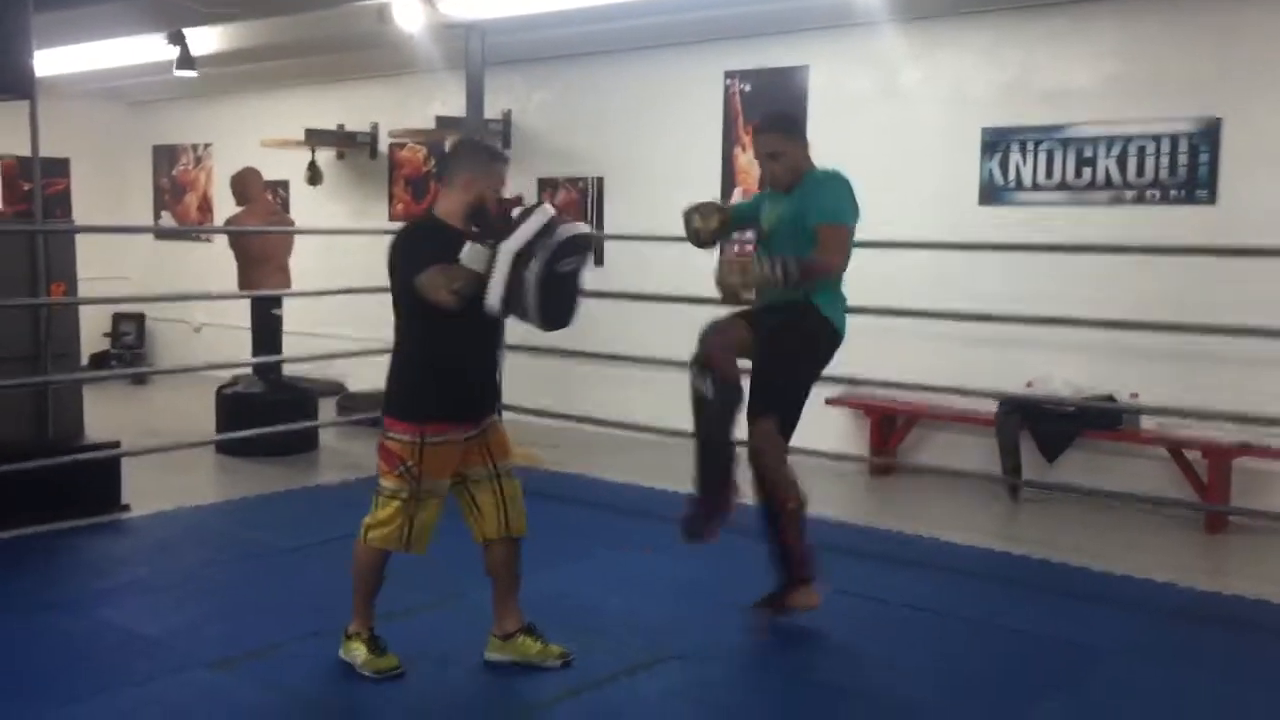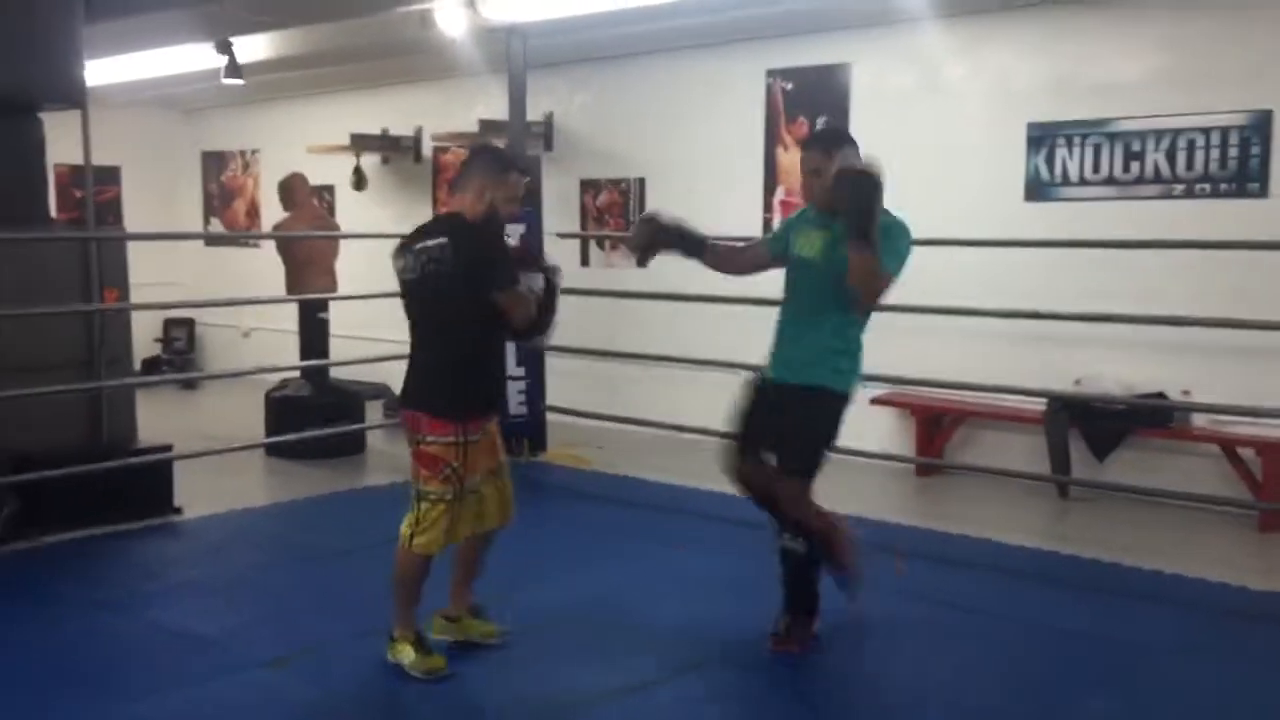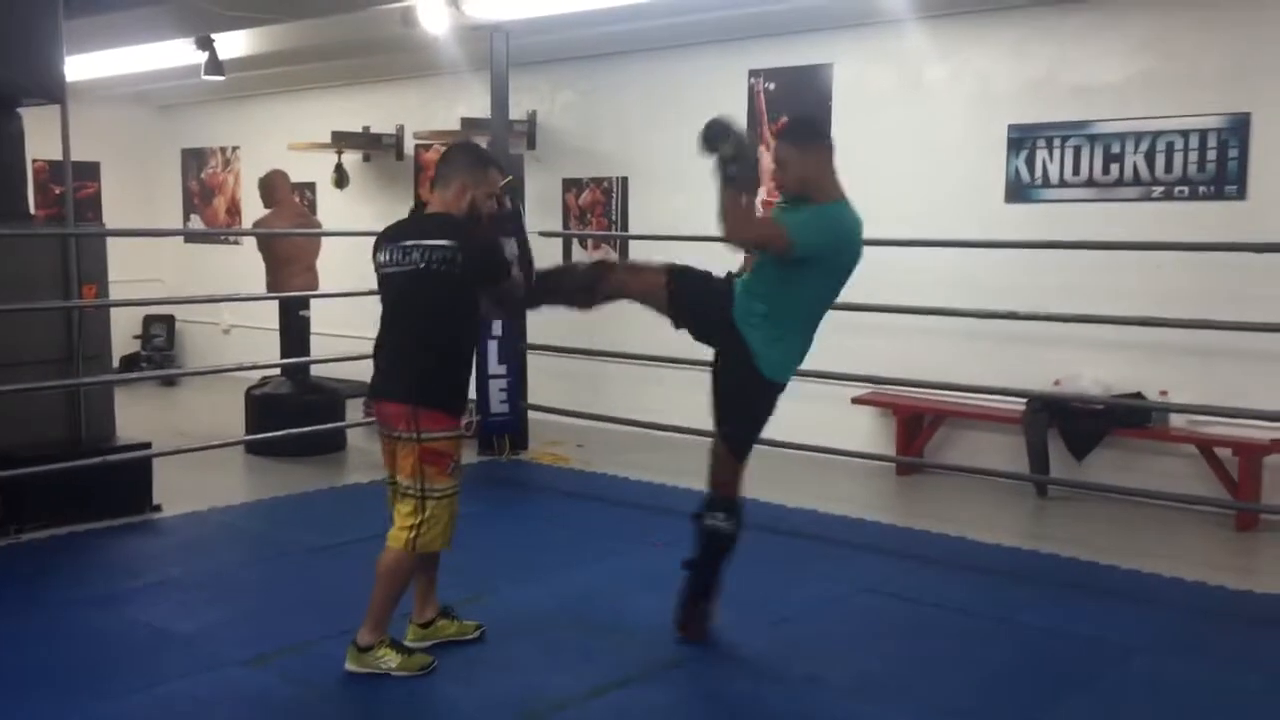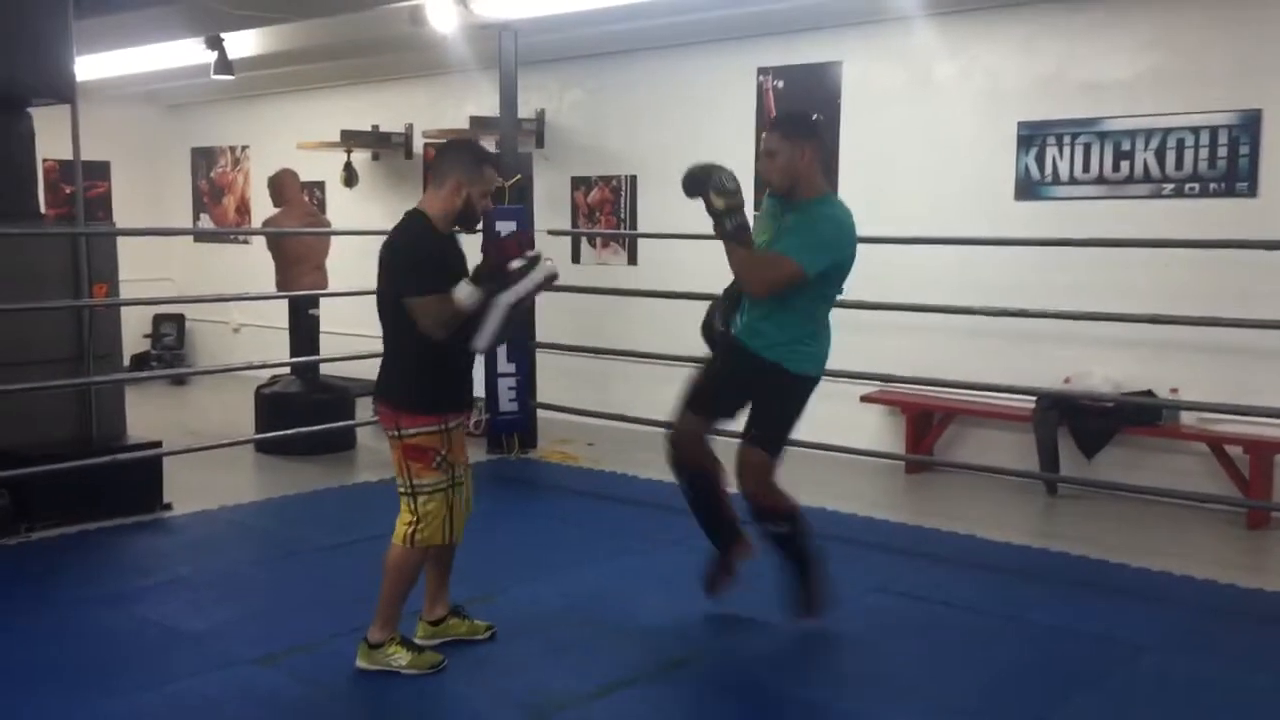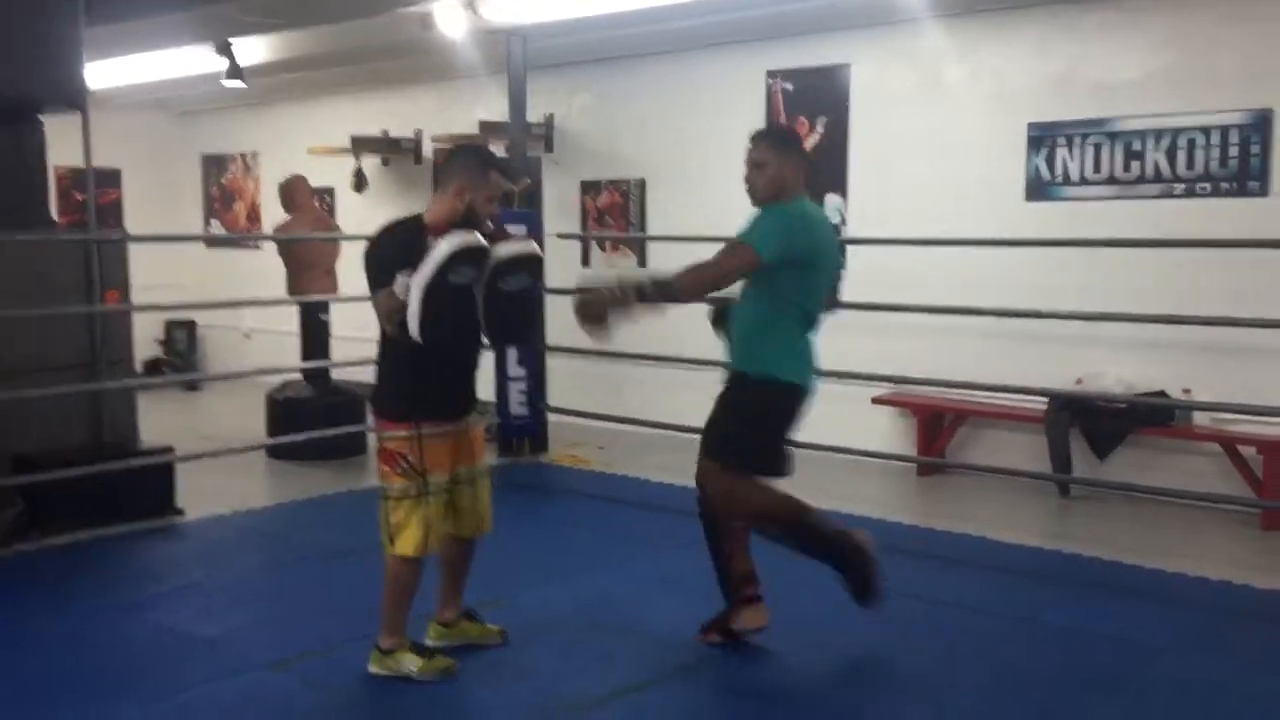
dt=0.3s
person 1, frame 1
left shoulder: (478, 242)
right shoulder: (416, 240)
right elbow: (449, 292)
right wrist: (486, 241)
left hip: (477, 412)
right hip: (420, 417)
left knee: (503, 521)
right knee: (388, 526)
left ankle: (508, 632)
right ankle: (359, 633)
person 1, frame 2
left shoulder: (414, 245)
right shoulder: (477, 242)
right elbow: (523, 317)
left wrist: (505, 272)
right wrist: (536, 277)
left hip: (467, 402)
right hip: (443, 408)
left knee: (485, 510)
right knee: (429, 524)
left ankle: (458, 612)
right ankle: (403, 635)
person 1, frame 3
left shoulder: (390, 240)
right shoulder: (472, 242)
right elbow: (512, 294)
right wrist: (498, 244)
left hip: (394, 391)
right hip: (428, 402)
left knee: (427, 514)
right knee: (419, 521)
left ankle: (426, 617)
right ankle: (368, 642)
person 1, frame 4
left shoulder: (435, 236)
right shoulder: (415, 242)
left elbow: (465, 311)
right elbow: (435, 324)
left wrist: (508, 275)
right wrist: (485, 282)
left hip: (444, 401)
right hip: (416, 405)
left knee: (450, 512)
right knee: (422, 521)
left ankle: (438, 616)
right ankle: (379, 641)
person 1, frame 5
left shoulder: (474, 242)
right shoulder: (394, 243)
right elbow: (396, 322)
right wrist: (429, 263)
left hip: (460, 407)
right hip: (409, 414)
left knee: (466, 519)
right knee: (412, 532)
left ankle: (450, 617)
right ankle: (390, 645)
person 2, frame 1
left shoulder: (830, 187)
right shoulder: (775, 197)
left elbow: (832, 261)
right elbow: (729, 221)
left wrist: (770, 271)
right wrist: (710, 218)
left hip: (807, 318)
right hip: (781, 324)
left knee: (716, 340)
right knee: (765, 445)
left ankle: (716, 488)
right ankle: (798, 579)
person 2, frame 2
left shoulder: (890, 233)
right shoulder: (802, 222)
left elbow: (864, 297)
right elbow: (743, 259)
left wrist: (860, 224)
right wrist: (683, 238)
left hip: (822, 381)
right hip: (782, 370)
left knee: (787, 491)
right knee: (747, 471)
left ankle: (799, 615)
right ankle: (833, 543)
person 2, frame 3
left shoulder: (836, 226)
right shoulder: (798, 210)
left elbow: (743, 235)
left wrist: (733, 173)
left hip: (760, 354)
right hip: (732, 309)
left knee: (725, 476)
right knee: (619, 277)
left ankle: (699, 597)
right ankle: (531, 289)
person 2, frame 4
left shoulder: (829, 225)
right shoulder: (780, 203)
left elbow: (760, 282)
left wrist: (728, 216)
right wrist: (730, 305)
left hip: (788, 362)
right hip: (745, 342)
left knee: (753, 476)
right knee: (684, 437)
left ankle: (805, 571)
right ankle: (729, 542)
person 2, frame 5
left shoulder: (787, 222)
right shoulder: (810, 227)
left elbow: (713, 275)
right elbow: (819, 304)
left wrist: (628, 291)
right wrist: (742, 318)
left hip: (769, 374)
right hip: (765, 372)
left knee: (729, 489)
right knee: (713, 482)
left ankle: (844, 551)
right ankle: (744, 602)
person 3, frame 1
left shoulder: (238, 223)
right shoulder: (284, 219)
left elbow: (244, 257)
right elbow: (281, 257)
left hip: (260, 291)
right hip: (280, 287)
left knee: (264, 352)
person 3, frame 2
left shoulder: (285, 228)
right shoulder: (330, 223)
left elbow: (294, 262)
right elbow: (328, 259)
left hip: (307, 294)
right hip: (325, 291)
left knee: (312, 354)
right ankle: (319, 388)
person 3, frame 3
left shoulder: (265, 225)
right shoulder: (312, 221)
left elbow: (273, 259)
right elbow: (309, 258)
left hip: (287, 292)
right hip: (307, 288)
left knee: (292, 353)
person 3, frame 4
left shoulder: (276, 224)
right shoulder: (320, 219)
left elbow: (283, 257)
right elbow: (320, 255)
left hip: (297, 291)
right hip: (316, 286)
left knee: (302, 351)
person 3, frame 5
left shoulder: (287, 231)
right shoulder: (330, 225)
left elbow: (294, 264)
left hip: (308, 296)
right hip: (326, 292)
left knee: (313, 355)
left ankle: (316, 391)
right ankle: (320, 388)
